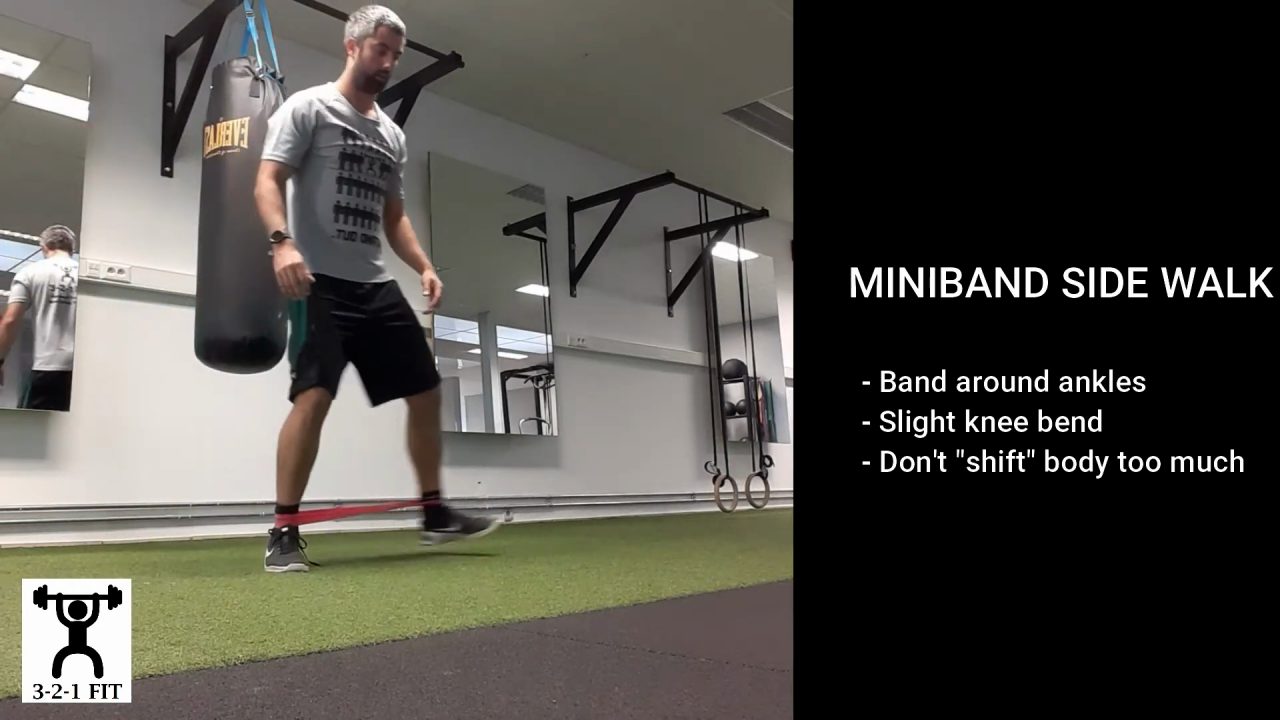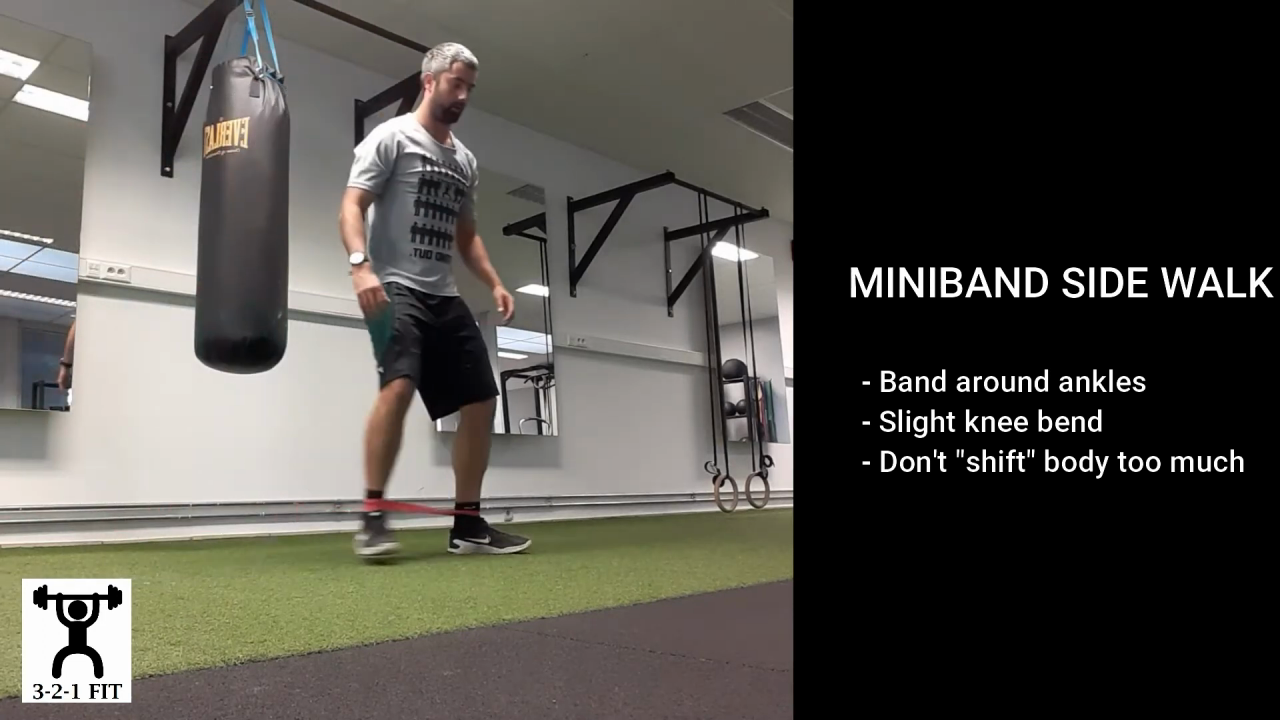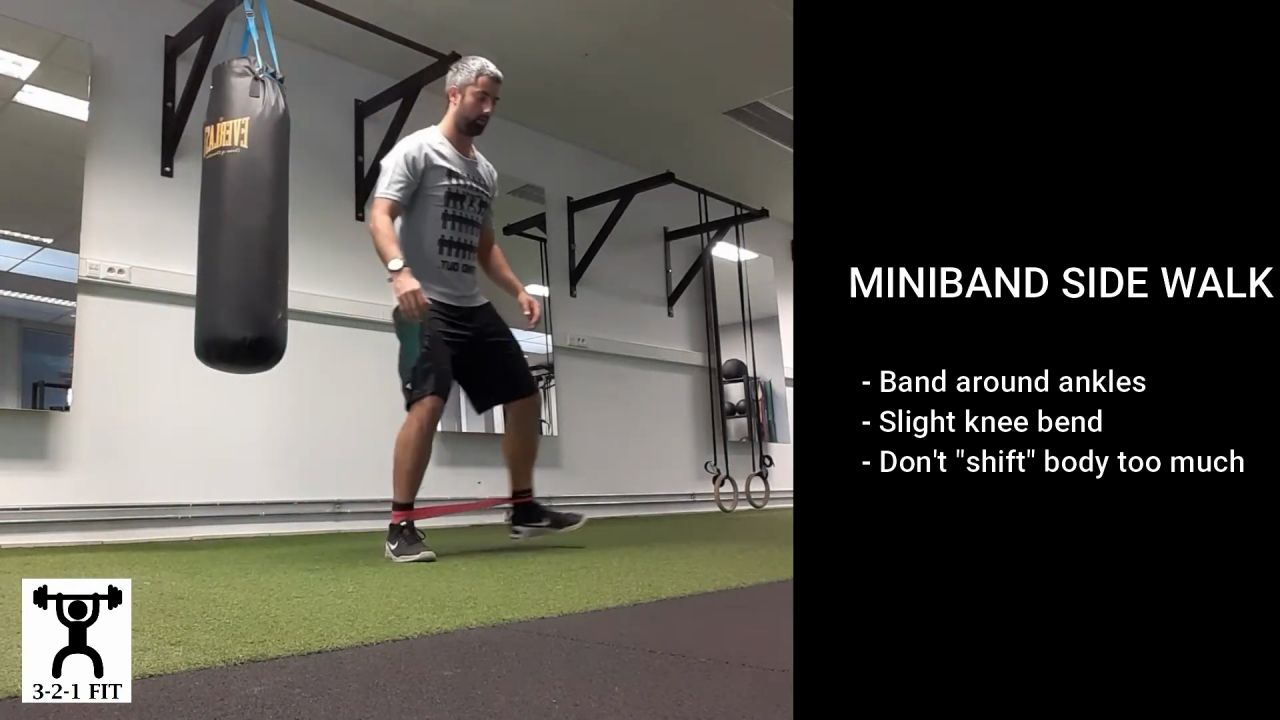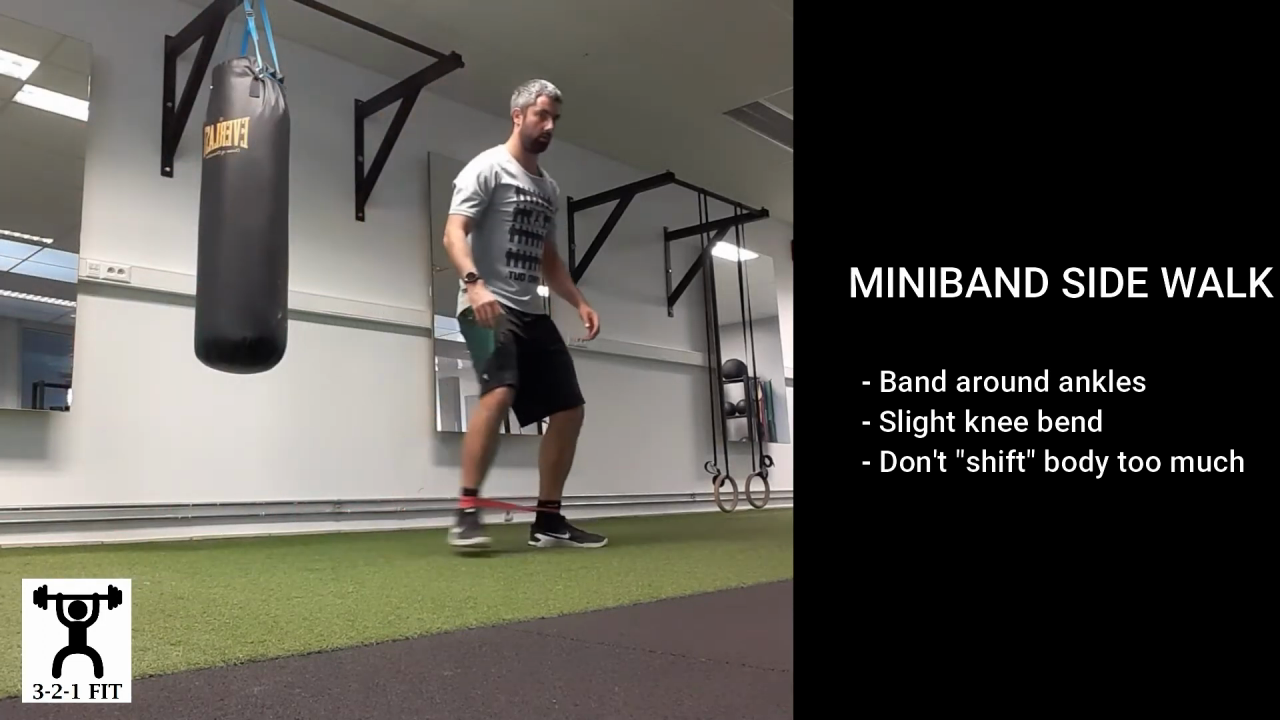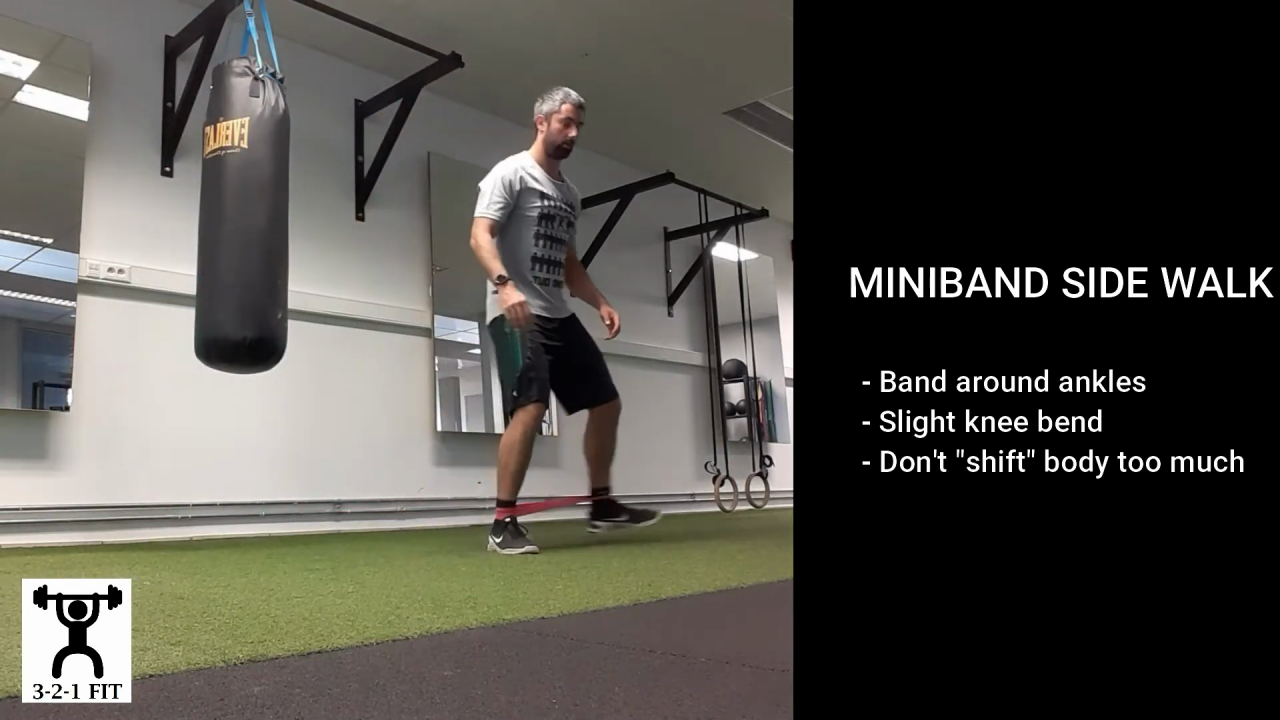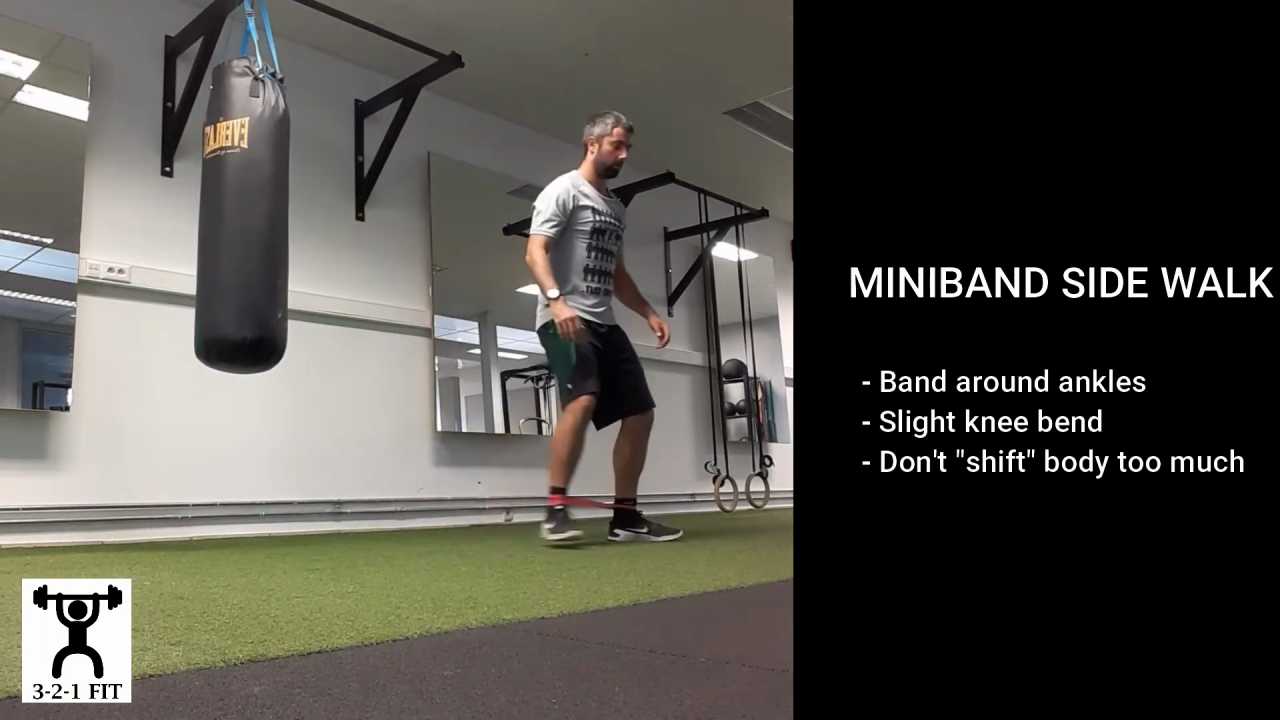
dt=0.5s
person 1, frame 1
left shoulder: (391, 133)
right shoulder: (308, 107)
right elbow: (268, 180)
left wrist: (424, 266)
right wrist: (282, 242)
left hip: (376, 284)
right hip: (321, 281)
left knee: (426, 391)
right knee: (315, 396)
left ankle: (435, 513)
right ankle: (283, 531)
person 1, frame 2
left shoulder: (465, 159)
right shoulder: (391, 137)
right elbow: (353, 206)
left wrist: (494, 283)
right wrist: (361, 264)
left hip: (445, 296)
right hip: (395, 288)
left knee: (480, 403)
right knee: (400, 386)
left ankle: (468, 523)
right ankle: (373, 517)
person 1, frame 3
left shoulder: (485, 170)
right shoulder: (417, 149)
right elbow: (380, 216)
left wrist: (518, 290)
right wrist: (399, 271)
left hip: (473, 305)
right hip: (426, 305)
left knee: (524, 397)
right knee: (428, 403)
left ankle: (524, 509)
right ankle: (400, 527)
person 1, frame 4
left shoulder: (548, 187)
right shoulder: (487, 168)
right elbow: (454, 233)
left wrist: (579, 302)
right wrist: (473, 282)
left hip: (532, 311)
right hip: (490, 308)
left knee: (569, 410)
right knee: (500, 393)
left ankle: (548, 519)
right ankle: (467, 511)
person 1, frame 5
left shoulder: (568, 191)
right shoulder: (512, 172)
right elbow: (481, 236)
left wrist: (601, 302)
right wrist: (504, 285)
left hip: (559, 315)
right hip: (518, 315)
left knee: (606, 402)
right knee: (530, 408)
left ankle: (602, 505)
right ankle: (503, 523)
person 1, frame 6
left shoulder: (616, 207)
right shoulder: (564, 190)
right elbow: (535, 252)
left wrist: (648, 312)
right wrist: (555, 299)
left hip: (604, 322)
right hip: (566, 321)
left knee: (639, 413)
right knee: (584, 400)
left ankle: (625, 515)
right ankle: (556, 510)
